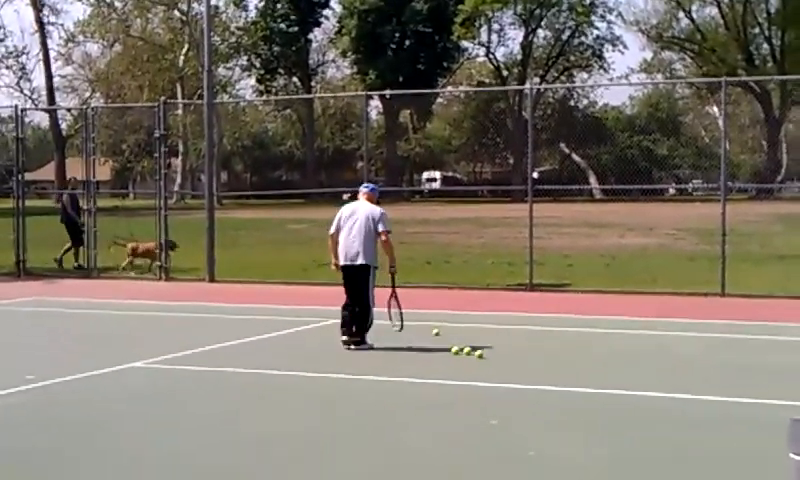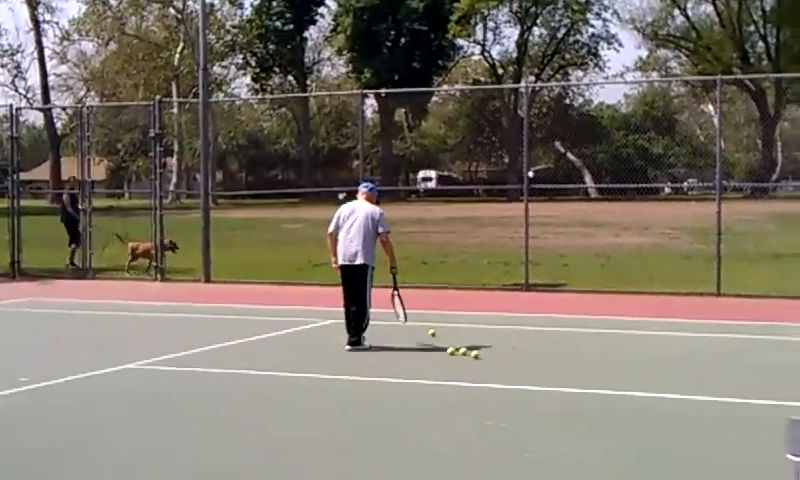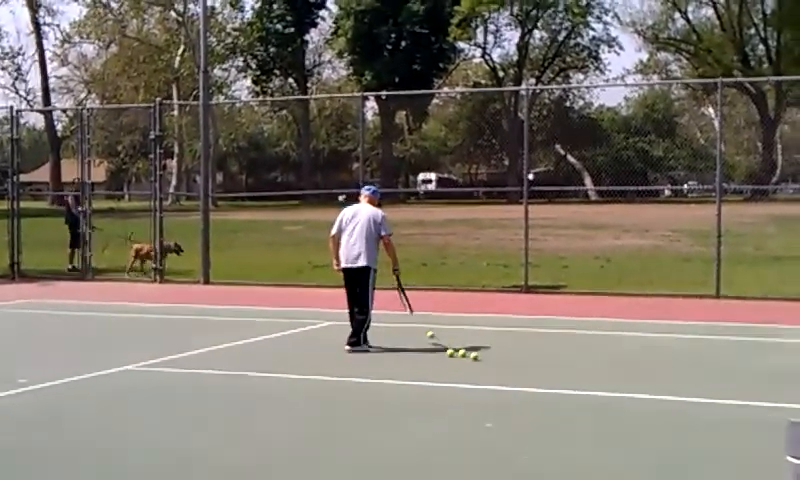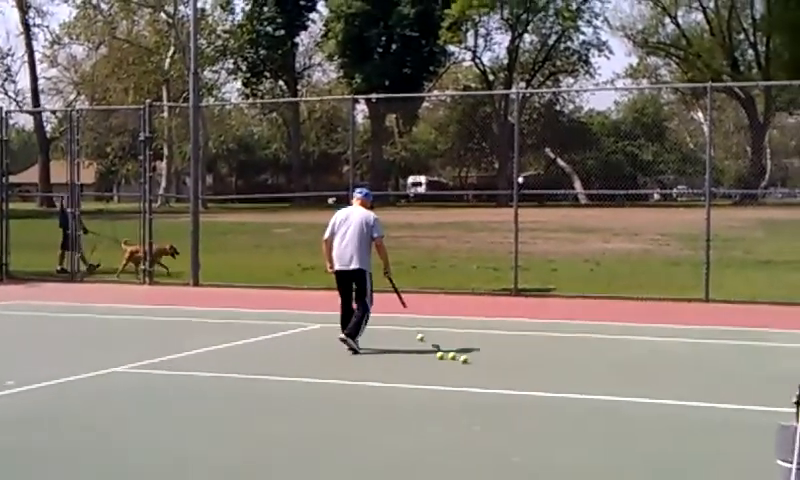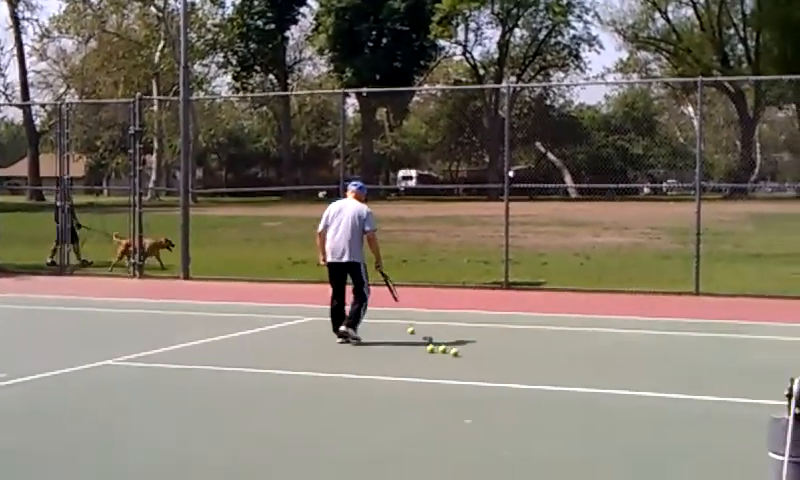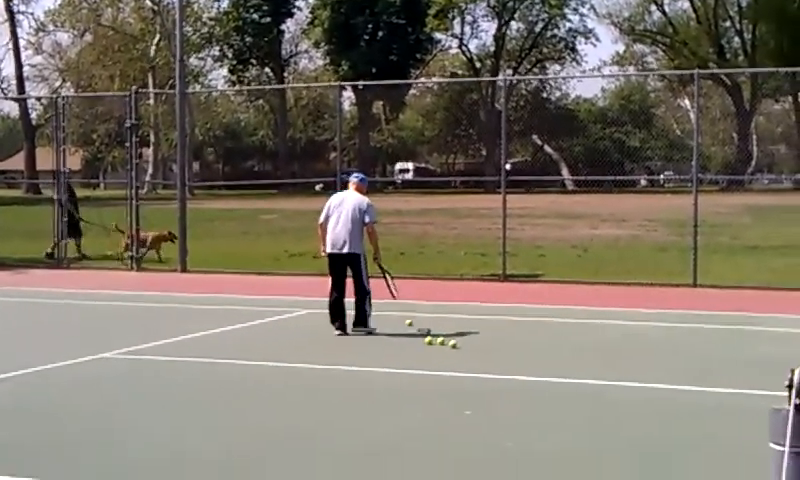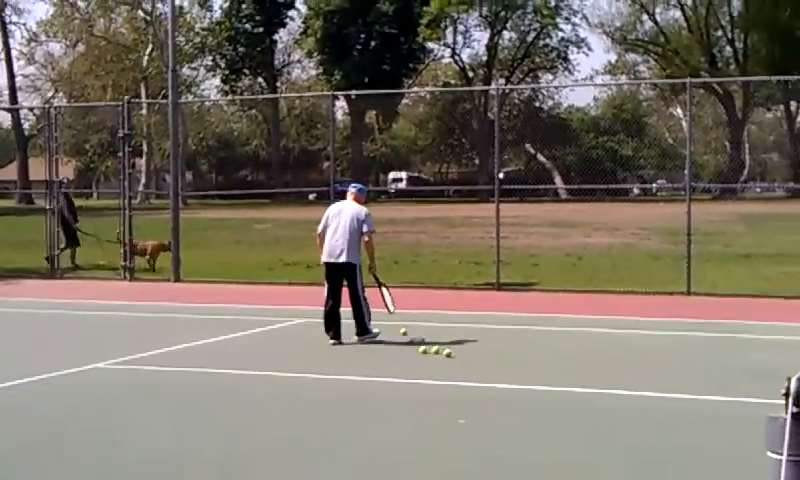
dt=0.1s
person 1, frame 1
left shoulder: (345, 209)
right shoulder: (377, 211)
left elbow: (332, 234)
right elbow: (385, 238)
left wrist: (334, 258)
right wrist: (392, 261)
left hip: (346, 260)
right hip: (365, 261)
left knee: (350, 299)
right knee: (364, 301)
left ankle: (346, 333)
right ankle: (358, 340)
person 1, frame 2
left shoulder: (344, 208)
right shoulder: (376, 211)
left elbow: (331, 233)
right elbow: (384, 239)
left wrist: (333, 256)
right wrist: (392, 261)
left hip: (344, 260)
right hip: (364, 261)
left knee: (349, 298)
right knee: (361, 301)
left ankle: (354, 336)
right ankle: (355, 340)
person 1, frame 3
left shoulder: (346, 211)
right shoulder: (379, 214)
left elbow: (333, 237)
right elbow: (387, 241)
left wrist: (335, 259)
right wrist: (395, 263)
left hip: (347, 263)
right hip: (367, 263)
left knee: (353, 301)
right knee: (364, 304)
left ankle: (359, 339)
right ankle: (354, 341)
person 1, frame 4
left shoulder: (339, 214)
right shoulder: (371, 217)
left elbow: (326, 240)
right elbow: (379, 244)
left wrist: (329, 262)
right wrist: (386, 265)
left hip: (340, 265)
right hip: (360, 266)
left knee: (346, 304)
right knee: (363, 304)
left ankle: (351, 338)
right ankle: (349, 334)
person 1, frame 5
left shoulder: (333, 207)
right shoulder: (364, 210)
left elbow: (320, 232)
right elbow: (371, 237)
left wrist: (322, 254)
right wrist: (378, 259)
left hip: (333, 258)
right hip: (354, 258)
left knee: (337, 297)
right knee: (361, 294)
left ankle: (340, 333)
right ankle: (348, 325)
person 1, frame 6
left shoulder: (334, 198)
right shoulder: (364, 202)
left elbow: (321, 224)
right elbow: (370, 229)
left wrist: (323, 245)
right wrist: (376, 251)
left hip: (333, 249)
right hip: (354, 250)
left knee: (336, 288)
right knee: (362, 287)
left ankle: (339, 325)
right ankle: (361, 323)
person 1, frame 7
left shoulder: (333, 208)
right shoulder: (363, 212)
left elbow: (320, 233)
right elbow: (367, 239)
left wrist: (322, 254)
right wrist: (372, 261)
left hip: (330, 258)
right hip: (351, 259)
left knee: (332, 298)
right knee: (357, 296)
left ankle: (333, 335)
right ankle: (363, 331)
